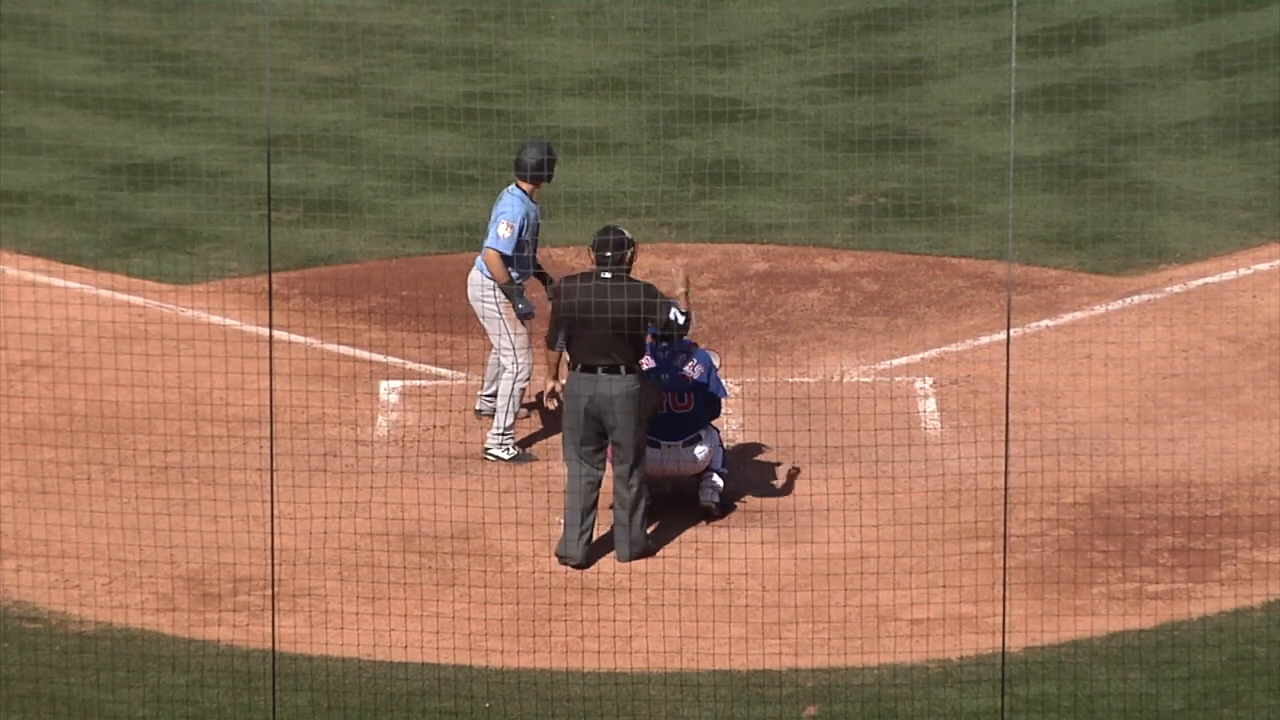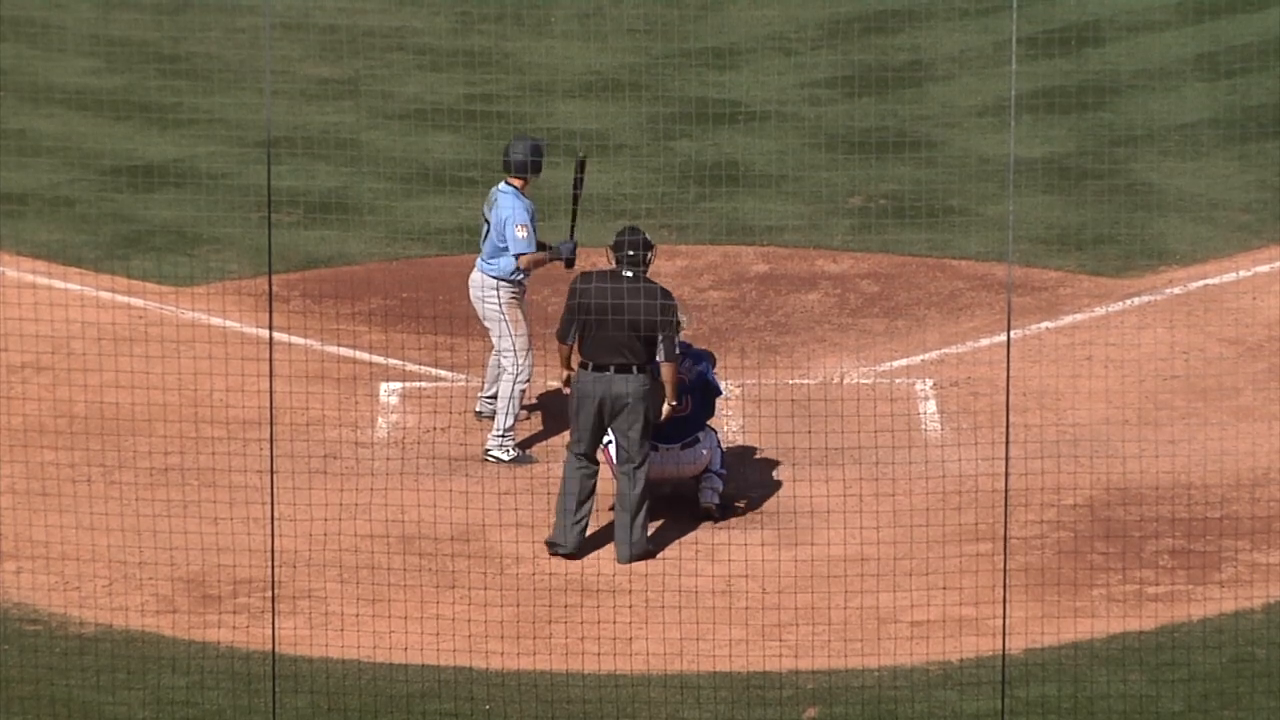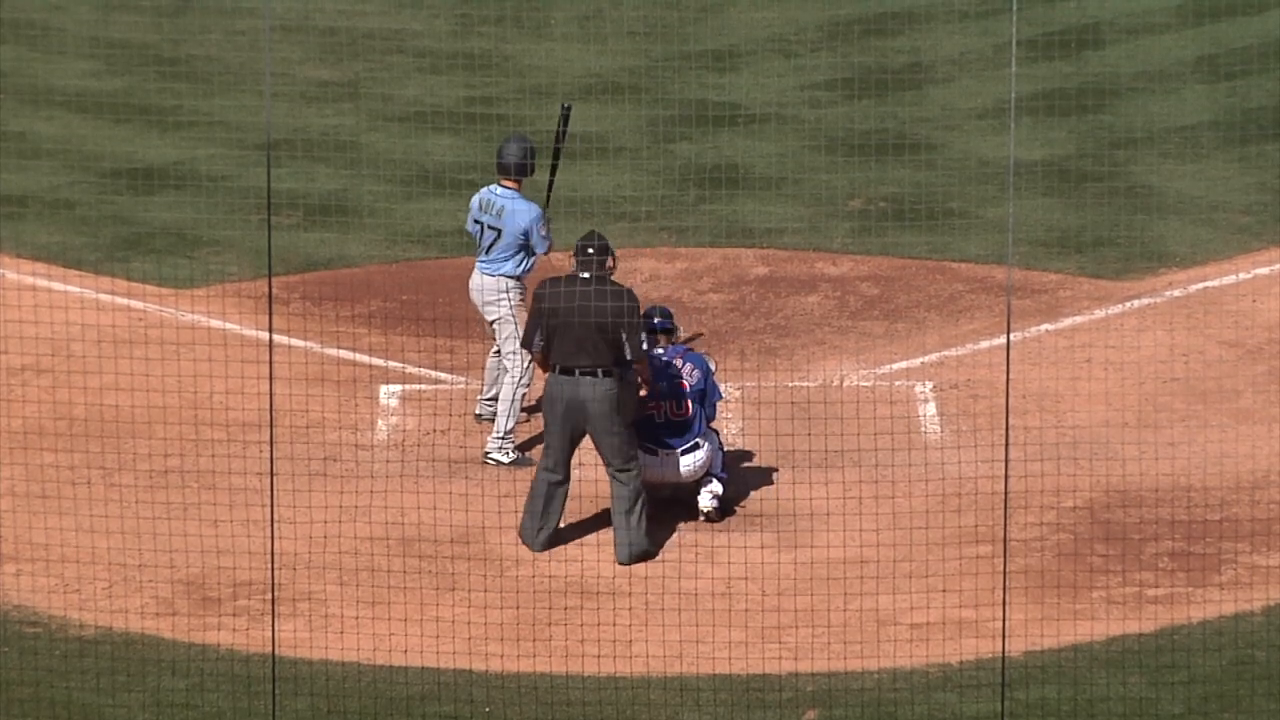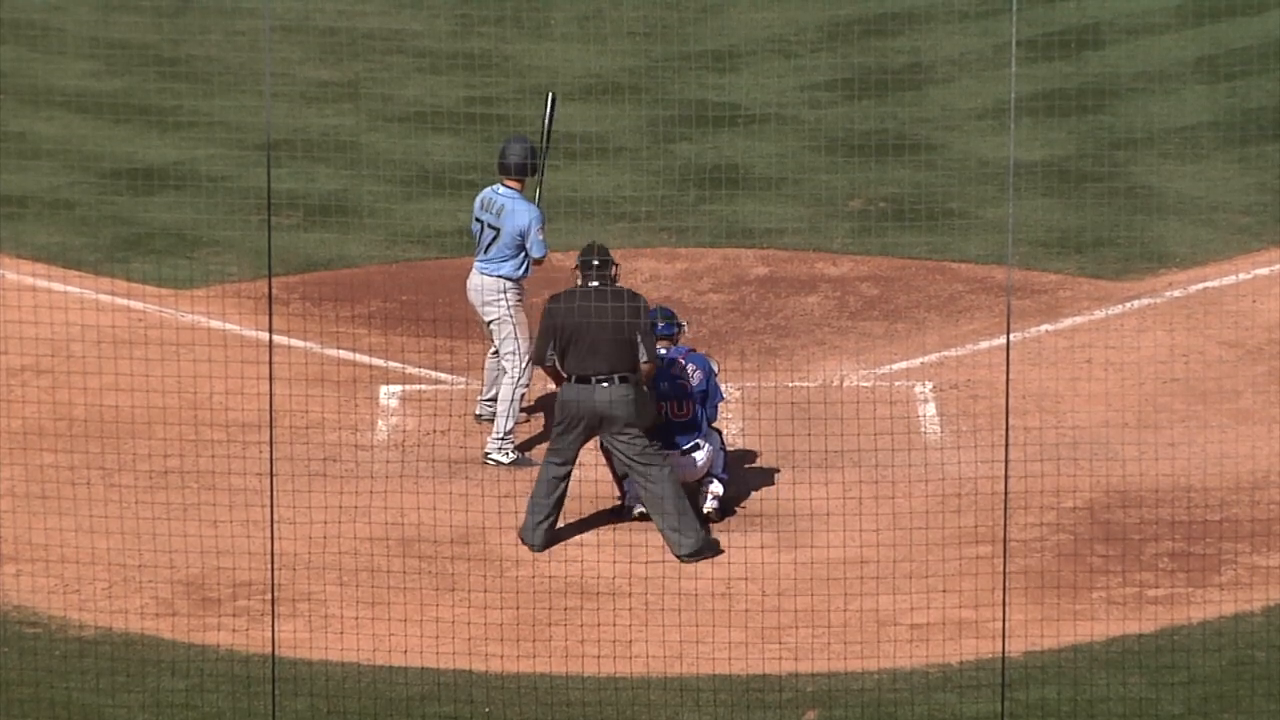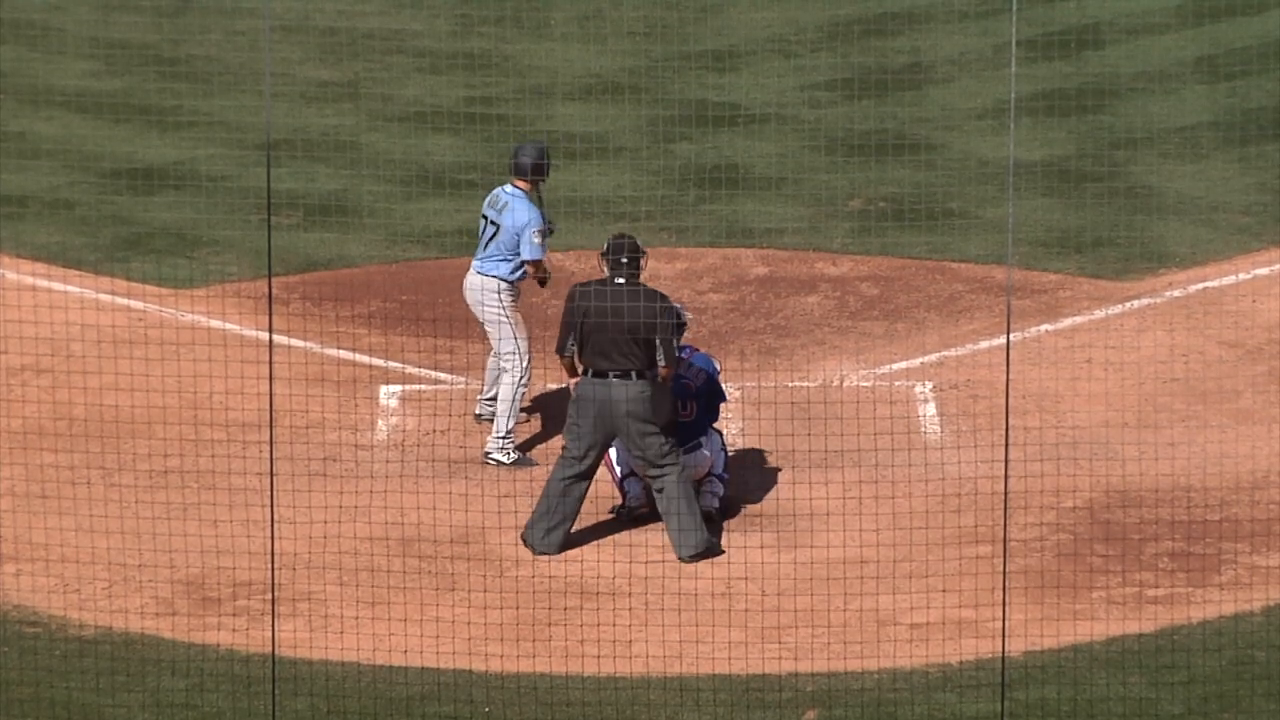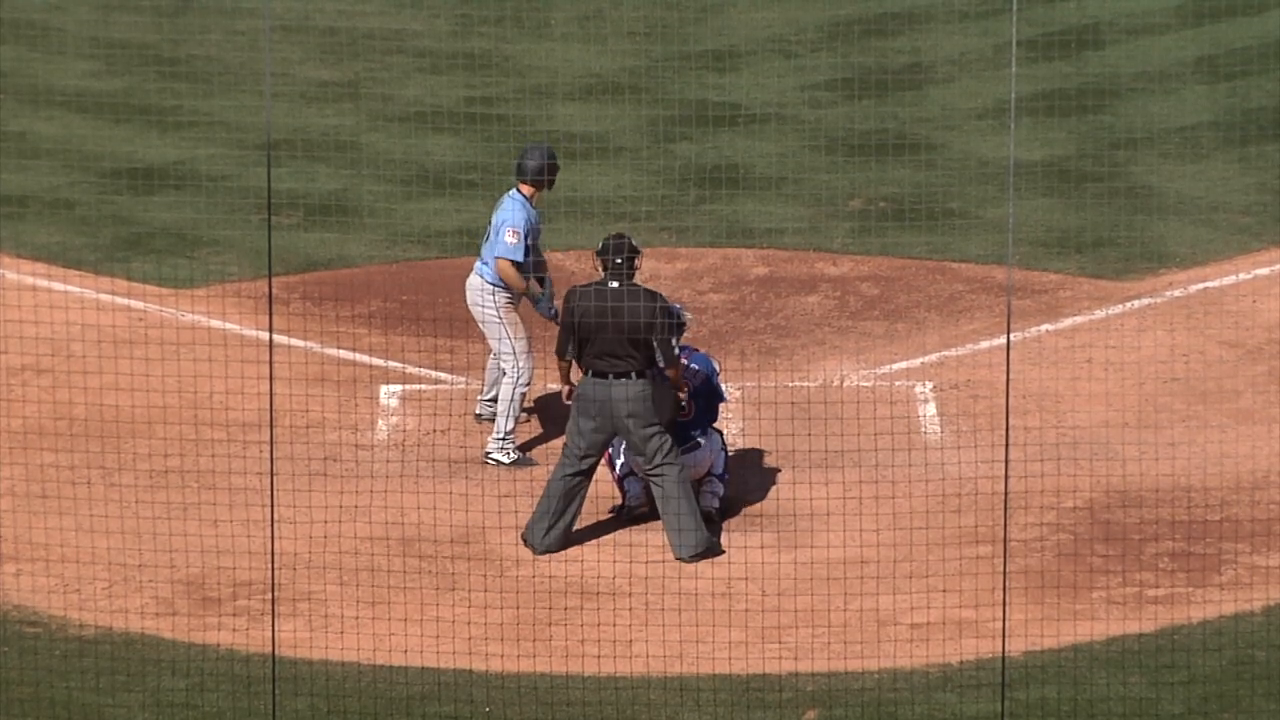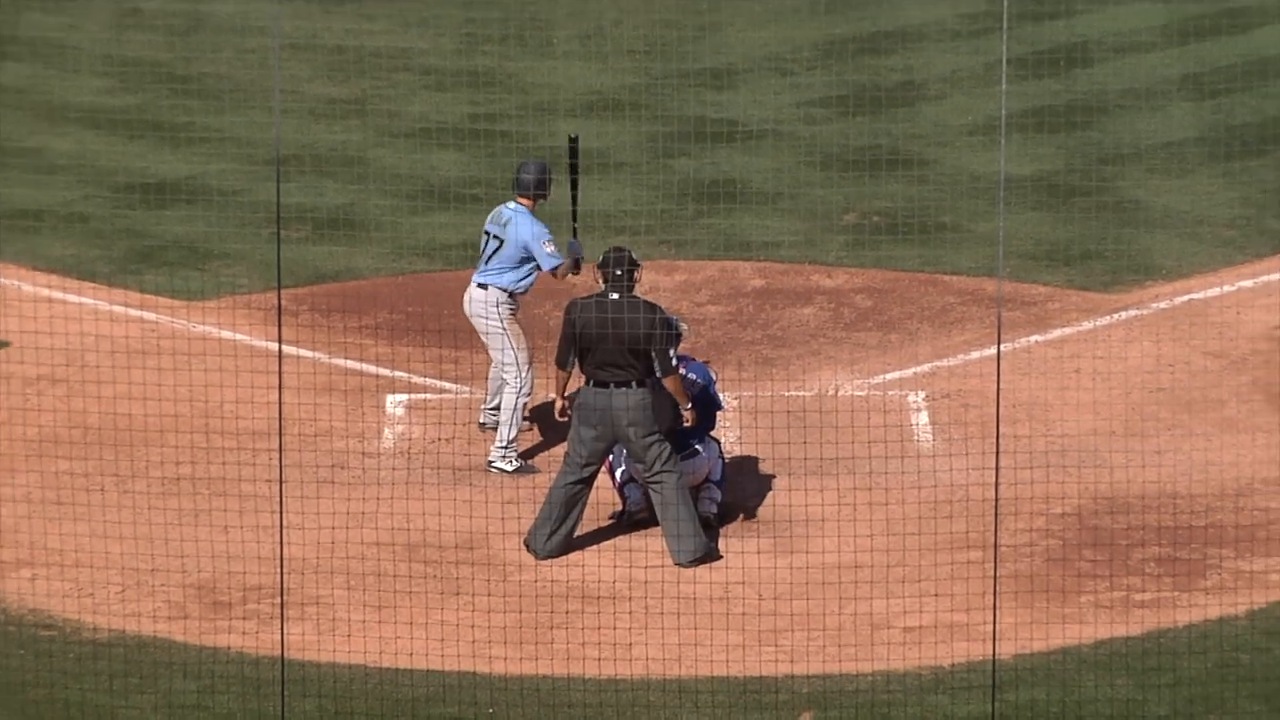
dt=0.5s
person 1, frame 1
left shoulder: (568, 287)
right shoulder: (644, 293)
left elbow: (555, 342)
right elbow: (681, 323)
left wrist: (552, 379)
right wrist: (682, 291)
left hip: (581, 384)
right hip: (625, 386)
left knee: (582, 468)
right knee: (628, 467)
left ankle: (574, 546)
right ankle: (630, 542)
person 1, frame 2
left shoulder: (585, 284)
right shoulder: (660, 298)
left elbow: (566, 336)
right elbow: (667, 356)
left wrist: (566, 368)
right wrist: (670, 397)
left hip: (590, 381)
right hip: (635, 386)
left knee: (580, 458)
right knee: (632, 466)
left ankle: (567, 536)
right ankle: (630, 544)
person 1, frame 3
left shoulder: (547, 290)
right shoulder: (622, 296)
left elbow: (535, 346)
right elbow: (634, 356)
right wrist: (644, 380)
left hip: (561, 387)
right hip: (606, 389)
left knee: (553, 464)
right knee: (624, 468)
left ankle: (538, 533)
right ankle: (630, 545)
person 1, frame 4
left shoulder: (557, 304)
right shoulder: (632, 302)
left elbow: (545, 359)
right elbow: (647, 362)
right wrist: (636, 385)
left hip: (575, 395)
right hip: (621, 396)
left knee: (557, 461)
right knee: (653, 469)
left ankle: (536, 533)
right ankle: (690, 542)
person 1, frame 5
left shoulder: (580, 295)
right shoulder: (657, 302)
left elbow: (565, 350)
right elbow: (666, 364)
left wrist: (573, 376)
right wrist: (659, 388)
left hip: (592, 391)
right hip: (639, 393)
left knee: (572, 466)
right knee: (665, 468)
left ankle: (543, 537)
right ankle: (692, 543)
person 1, frame 6
left shoulder: (577, 297)
right shoulder: (654, 303)
left elbow: (565, 353)
right elbow: (668, 362)
left wrist: (566, 383)
right wrist: (679, 390)
left hip: (592, 391)
right hip: (639, 393)
left knee: (572, 465)
right knee: (664, 468)
left ankle: (542, 536)
right ankle: (692, 543)
person 1, frame 7
left shoulder: (577, 310)
right shoulder: (653, 314)
left elbow: (565, 362)
right elbow: (667, 371)
left wrist: (560, 396)
right wrist: (685, 405)
left hip: (592, 400)
right hip: (638, 401)
left knee: (574, 473)
right knee: (663, 475)
left ankle: (544, 542)
right ankle: (691, 548)
person 2, frame 1
left shoulder: (522, 199)
right shoulder: (516, 208)
right elbow: (493, 255)
left wrist: (544, 278)
right wrist: (518, 297)
left hip: (492, 284)
right hip: (493, 288)
left knee: (506, 346)
right knee: (518, 362)
left ankle: (489, 402)
right ankle: (500, 442)
person 2, frame 2
left shoulder: (499, 193)
right shoulder: (516, 207)
right elbow: (525, 260)
left wrist: (553, 248)
right wrist: (557, 253)
left hip: (489, 281)
right hip: (498, 289)
left knee: (506, 348)
right knee: (518, 364)
left ankle: (489, 404)
right ankle: (500, 444)
person 2, frame 3
left shoulder: (480, 197)
right shoulder: (529, 211)
right elbow: (543, 251)
right wrist: (544, 230)
left hip: (480, 279)
right hip: (505, 288)
left knee: (502, 347)
right knee: (519, 365)
left ankle: (488, 406)
right ankle: (499, 446)
person 2, frame 4
left shoulder: (484, 197)
right shoulder: (529, 212)
right elbow: (538, 259)
left hip: (479, 280)
right hip: (502, 289)
left knee: (500, 348)
right knee: (517, 365)
left ankle: (488, 407)
right ankle: (499, 446)
person 2, frame 5
left shoulder: (496, 195)
right shoulder: (529, 213)
right elbow: (533, 266)
left wrist: (537, 235)
right wrist: (544, 274)
left hip: (476, 281)
right hip: (496, 290)
left knee: (503, 349)
right knee: (518, 365)
left ankle: (488, 406)
right ankle: (499, 446)
person 2, frame 6
left shoulder: (522, 204)
right shoulder: (517, 213)
left elbow: (534, 253)
right elbow: (504, 265)
left wrist: (547, 290)
right wrist: (535, 298)
left hip: (484, 286)
right hip: (492, 293)
left knee: (503, 350)
right knee: (519, 367)
left ankle: (488, 407)
right ankle: (500, 447)
person 2, frame 7
left shoulder: (498, 212)
right shoulder: (533, 228)
right elbow: (559, 272)
left wrist: (560, 257)
right wrist: (574, 254)
left hip: (477, 294)
right hip: (495, 303)
left knee: (504, 359)
right knee: (519, 377)
left ankle: (491, 415)
right ankle: (503, 455)
person 3, frame 1
right shoulder: (700, 357)
right elbow: (714, 412)
left hip: (648, 458)
right hip: (696, 457)
right knee: (711, 435)
right ankle: (711, 495)
person 3, frame 2
right shoulder: (698, 358)
right elbow: (708, 412)
right hip: (693, 459)
left knee: (611, 434)
right knee: (709, 436)
right ankle: (710, 497)
person 3, frame 3
right shoulder: (698, 362)
right elbow: (709, 415)
left hip: (647, 465)
right hip: (694, 463)
right knee: (711, 437)
right ankle: (709, 498)
person 3, frame 4
right shoulder: (700, 362)
right elbow: (710, 416)
right hip: (695, 463)
right knee: (713, 436)
left ankle: (634, 499)
right ankle: (710, 499)
person 3, frame 5
right shoulder: (703, 362)
right elbow: (712, 416)
right hip: (696, 463)
right knee: (714, 438)
left ankle: (635, 498)
right ankle: (710, 499)
person 3, frame 6
right shoulder: (703, 362)
right elbow: (711, 416)
right hip: (695, 462)
right knee: (714, 438)
left ankle: (635, 498)
right ankle: (710, 500)
person 3, frame 7
right shoulder: (701, 371)
right elbow: (709, 425)
right hip: (693, 467)
left knee: (617, 448)
right knee: (711, 446)
left ankle: (635, 505)
right ankle: (708, 507)
